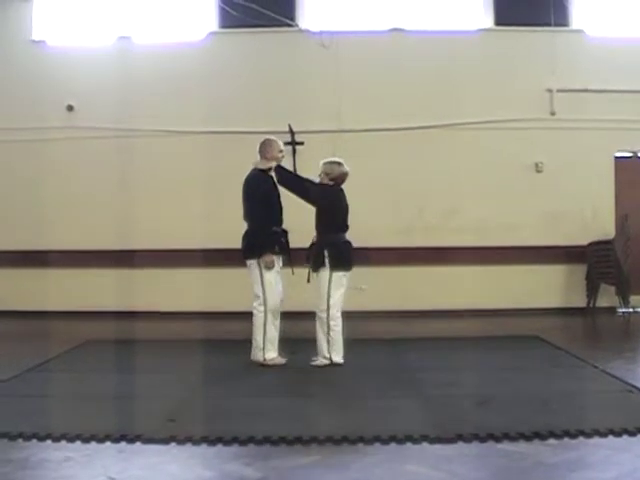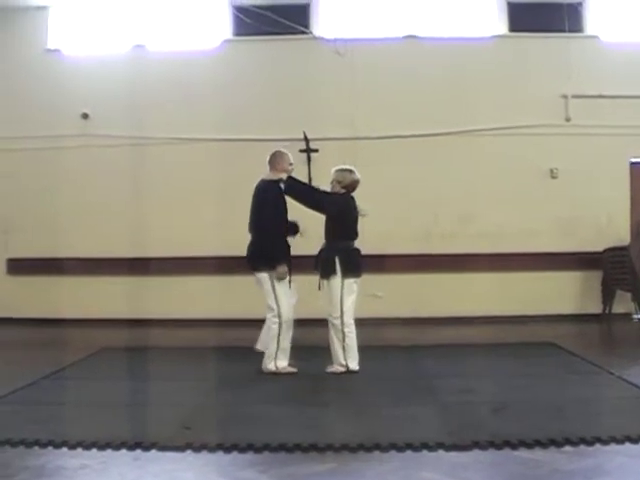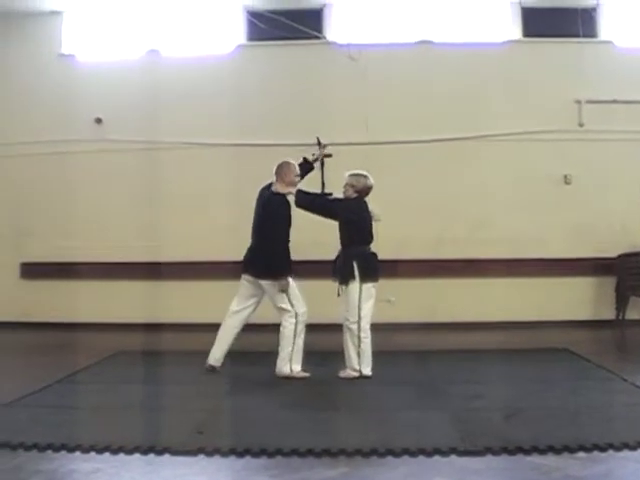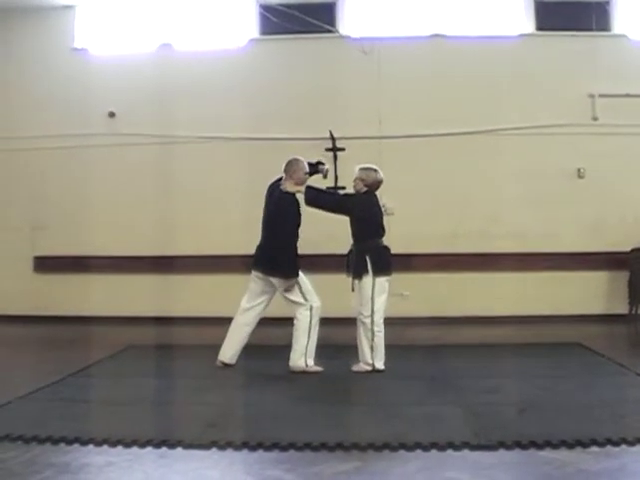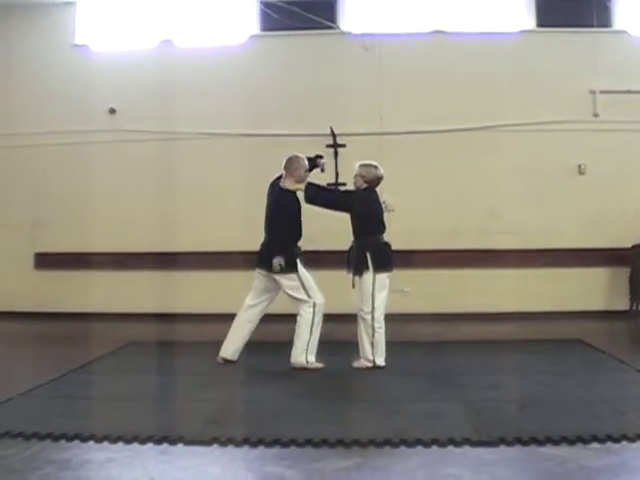
dt=0.4s
person 1, frame 1
left shoulder: (264, 178)
right shoulder: (257, 179)
right elbow: (256, 219)
right wrist: (266, 251)
left hip: (269, 247)
right hip: (261, 250)
left knee: (273, 301)
right knee: (267, 301)
left ankle: (269, 351)
right ankle: (263, 353)
person 1, frame 2
left shoulder: (267, 187)
right shoulder: (270, 190)
right elbow: (270, 229)
left wrist: (292, 227)
right wrist: (280, 262)
left hip: (266, 257)
right hip: (268, 260)
left knee: (286, 305)
right knee: (281, 310)
left ankle: (267, 347)
right ankle: (273, 362)
person 1, frame 3
left shoulder: (267, 192)
right shoulder: (279, 203)
left elbow: (293, 180)
right elbow: (279, 242)
left wrist: (311, 162)
right wrist: (284, 274)
left hip: (253, 264)
right hip: (269, 268)
left knee: (238, 310)
right knee: (296, 312)
left ankle: (214, 360)
right ankle: (288, 367)
person 1, frame 4
left shoulder: (275, 187)
right shoulder: (288, 202)
left elbow: (299, 169)
right elbow: (288, 241)
left wrist: (318, 167)
right wrist: (292, 273)
left hip: (262, 261)
right hip: (278, 264)
left knee: (249, 308)
right knee: (309, 306)
left ankle: (226, 356)
right ankle: (301, 361)
person 1, frame 5
left shoulder: (277, 184)
right shoulder: (288, 200)
left elbow: (297, 165)
right elbow: (280, 231)
left wrist: (315, 161)
right wrist: (279, 255)
left hip: (267, 257)
right hip: (283, 259)
left knee: (253, 305)
right knee: (313, 302)
left ankle: (227, 353)
right ankle: (302, 358)
person 2, frame 1
left shoulder: (331, 195)
right shoulder: (333, 194)
left elbow: (303, 187)
right elbow: (306, 186)
left wrist: (276, 169)
right wrist: (277, 171)
left hip: (332, 257)
right hip: (335, 255)
left knee: (328, 309)
right knee: (330, 308)
left ankle: (332, 355)
right ankle: (331, 353)
person 2, frame 2
left shoulder: (342, 203)
right shoulder: (342, 203)
left elbow: (312, 196)
right elbow: (316, 196)
left wrist: (285, 180)
right wrist: (286, 181)
left hip: (342, 264)
right hip: (341, 262)
left knee: (341, 316)
right knee: (338, 315)
left ankle: (348, 362)
right ankle: (343, 360)
person 2, frame 3
left shoulder: (355, 208)
right shoulder: (354, 208)
left elbow: (323, 205)
right elbow: (327, 204)
left wrist: (294, 193)
right wrist: (296, 193)
left hip: (359, 269)
right hip: (356, 267)
left knee: (357, 321)
right knee: (352, 320)
left ankle: (361, 368)
right ankle: (356, 366)
person 2, frame 4
left shoulder: (365, 202)
right shoulder: (364, 202)
left elbow: (333, 202)
right elbow: (337, 199)
left wrist: (303, 190)
right wrist: (305, 190)
left hip: (372, 263)
right hip: (368, 261)
left knee: (371, 314)
right knee: (365, 314)
left ankle: (375, 362)
right ankle: (369, 360)
person 2, frame 5
left shoulder: (364, 199)
right shoulder: (365, 199)
left elbow: (333, 199)
right elbow: (336, 196)
left wrist: (302, 187)
right wrist: (304, 187)
left hip: (373, 260)
right hip: (369, 258)
left knee: (371, 311)
right knee: (366, 311)
left ankle: (375, 358)
right ankle: (370, 356)
